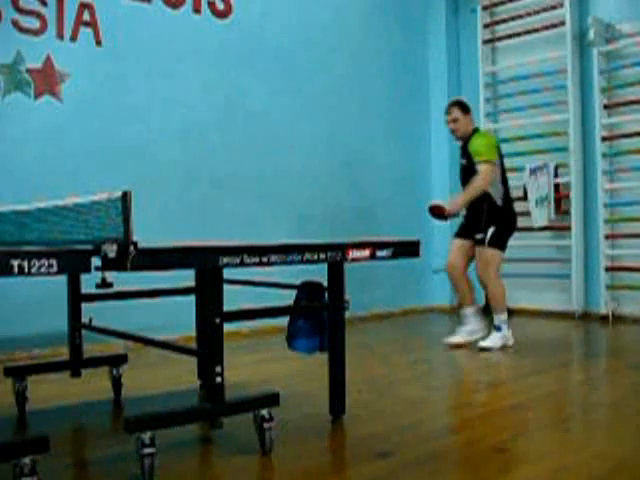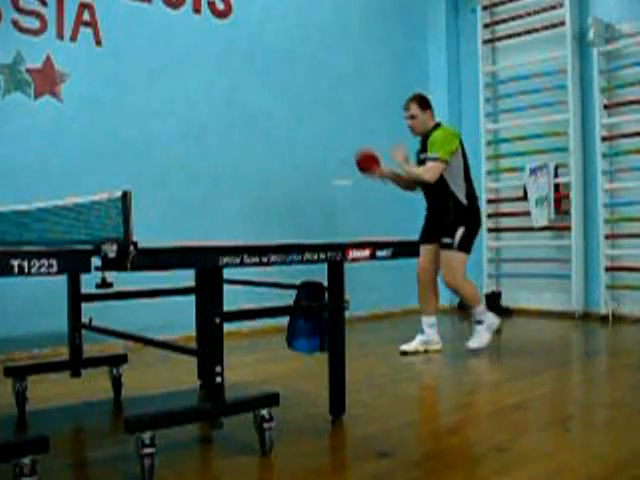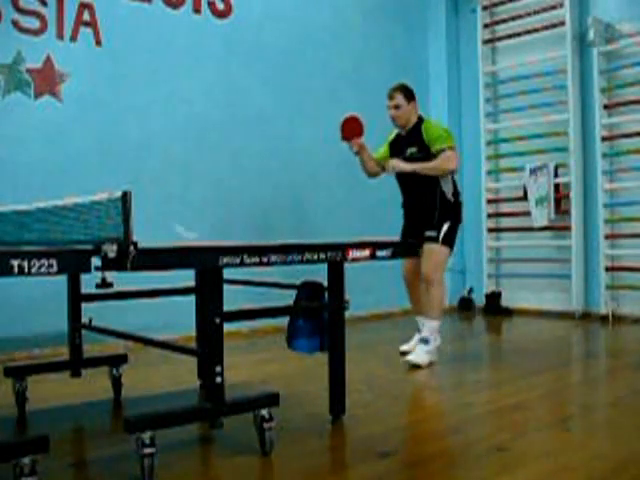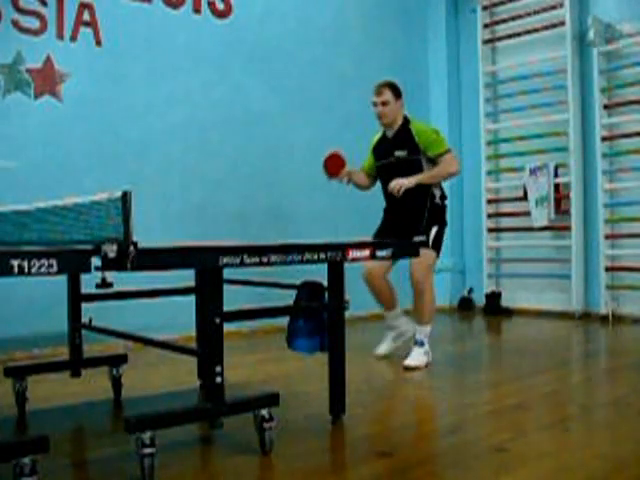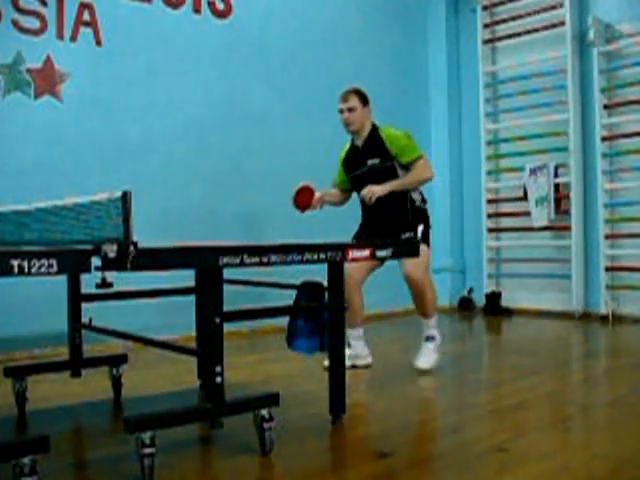
dt=1s
person 1, frame 1
left shoulder: (482, 141)
right shoulder: (466, 147)
left elbow: (486, 176)
left wrist: (461, 199)
right wrist: (459, 205)
left hip: (495, 217)
right hip: (475, 217)
left knee: (486, 273)
right knee: (454, 266)
left ankle: (502, 330)
right ankle: (472, 323)
person 1, frame 2
left shoulder: (443, 136)
right shoulder: (426, 143)
left elbow: (429, 175)
right elbow: (415, 184)
left wrist: (403, 164)
right wrist: (387, 175)
left hip: (459, 216)
right hip: (436, 216)
left knee: (452, 277)
right knee: (424, 273)
left ankle: (484, 319)
right ankle: (429, 335)
person 1, frame 3
left shoulder: (433, 130)
right shoulder: (395, 140)
left elbow: (450, 163)
right elbow: (374, 169)
left wrist: (408, 166)
right wrist: (361, 151)
left hip: (442, 213)
right hip: (414, 215)
left knee: (431, 274)
right knee: (411, 275)
left ankle: (429, 343)
right ankle: (425, 332)
person 1, frame 4
left shoulder: (422, 132)
right shoulder: (378, 143)
left elbow: (452, 166)
right elbow: (368, 179)
left wrist: (412, 179)
right wrist: (351, 174)
left hip: (427, 216)
right hip: (394, 217)
left knee: (420, 276)
right knee: (372, 271)
left ankle: (422, 345)
right ankle: (400, 326)
person 1, frame 5
left shoulder: (394, 138)
right shoulder: (347, 154)
left elbow: (426, 172)
right elbow: (342, 192)
left wrist: (385, 187)
right wrist: (323, 196)
left hip: (409, 220)
right hip: (373, 225)
left knee: (415, 274)
right knee: (348, 277)
left ankle: (430, 337)
right ankle: (357, 349)
